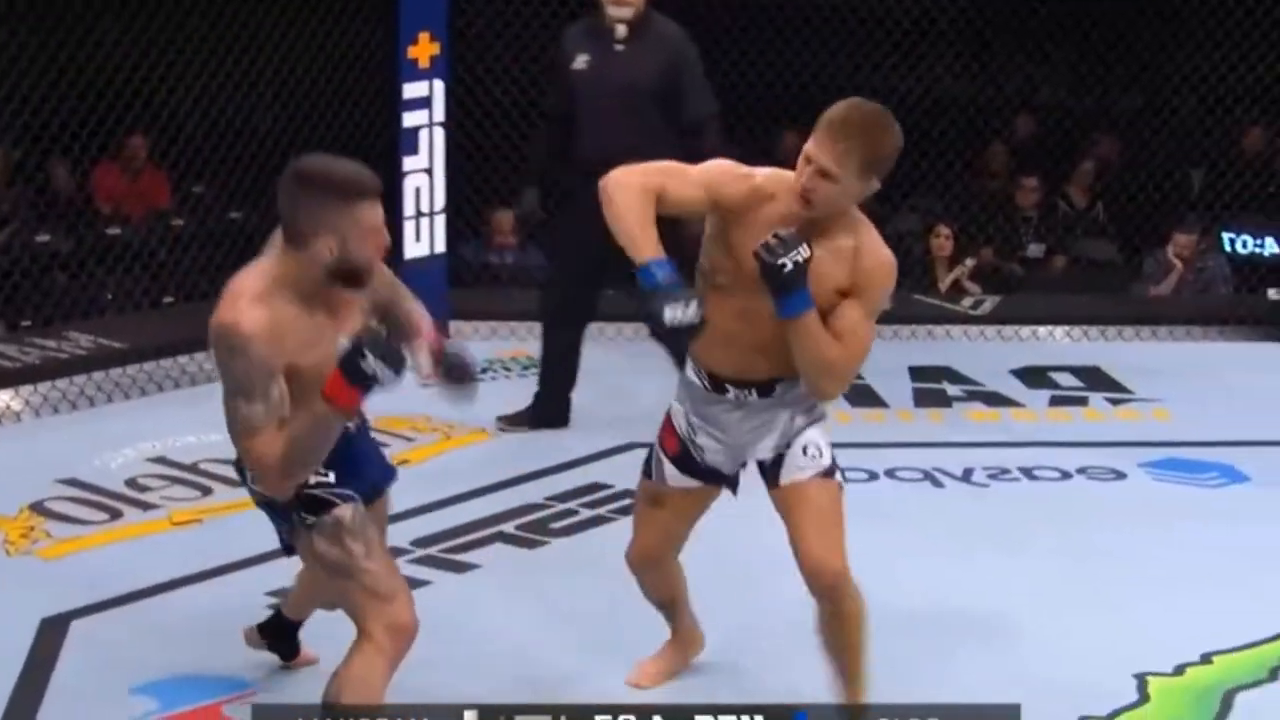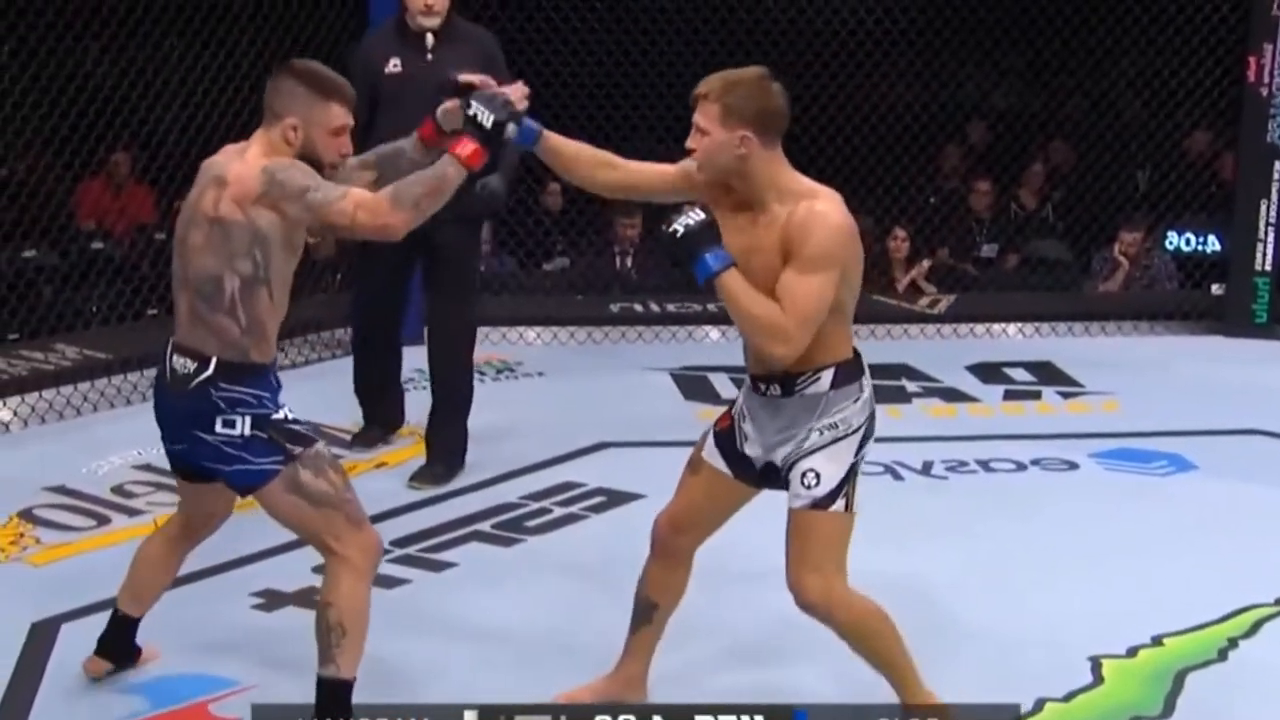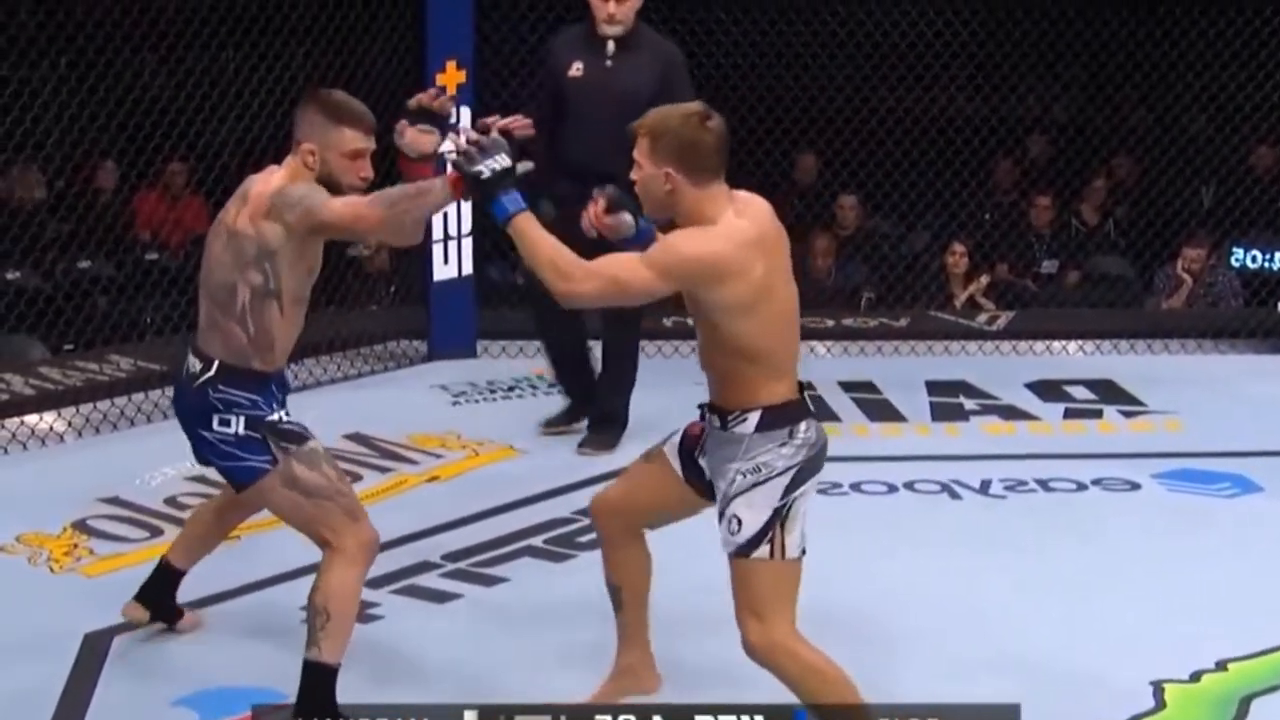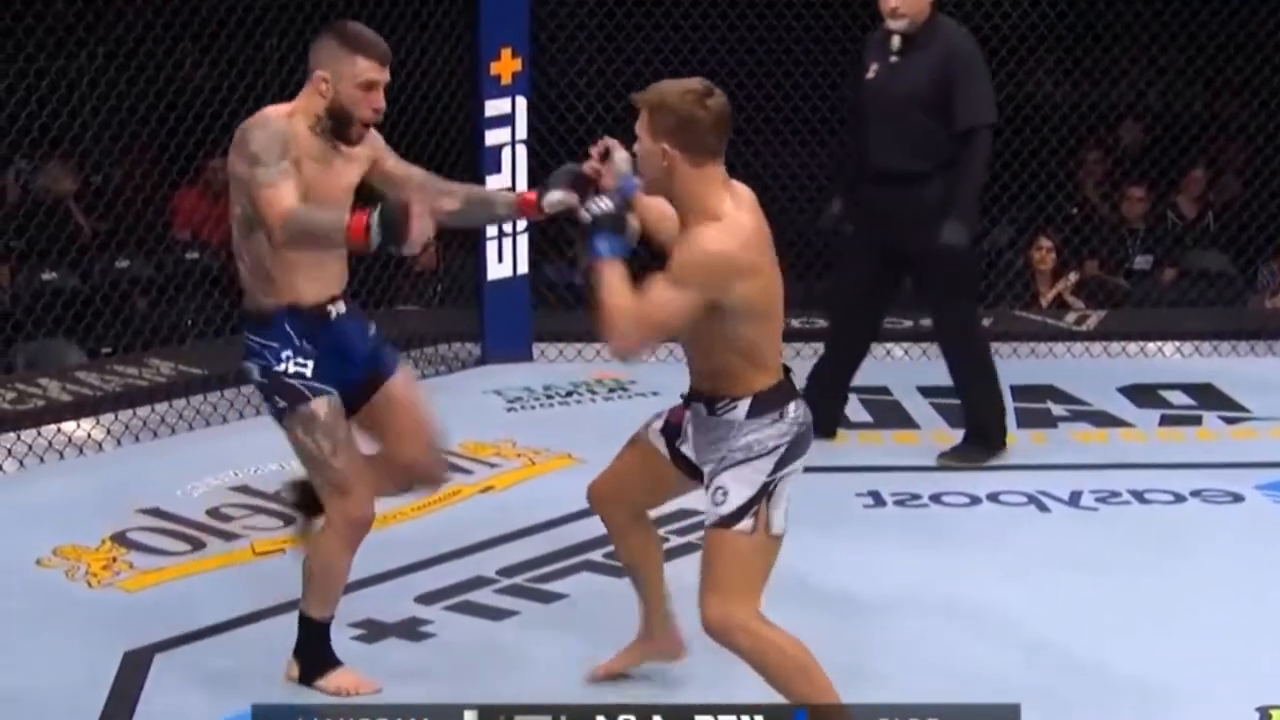
dt=1s
person 1, frame 1
left shoulder: (326, 255)
right shoulder: (246, 325)
left elbow: (396, 299)
right elbow: (278, 472)
left wrist: (428, 342)
right wrist: (345, 386)
left hip: (345, 438)
right hip: (300, 473)
left knee: (356, 558)
right knee: (391, 624)
left ankle: (279, 629)
person 1, frame 2
left shoulder: (230, 163)
right shoulder: (271, 179)
left elbow: (366, 179)
right elbow: (387, 217)
left wrist: (436, 131)
right wrist: (473, 145)
left hip: (186, 385)
right hip: (234, 398)
left knee: (194, 522)
right knee: (354, 548)
left ankle: (112, 646)
person 1, frame 3
left shoulder: (294, 190)
right shoulder: (285, 196)
left elbow: (400, 225)
right elbow: (371, 218)
left wrist: (423, 152)
right wrist: (465, 172)
left hip: (214, 387)
right hip: (235, 402)
left knee: (244, 498)
right knee: (353, 541)
left ankle: (152, 598)
person 1, frame 4
left shoulder: (363, 143)
right shoulder: (268, 130)
left elbow: (438, 197)
right elbow: (280, 221)
left wrist: (531, 200)
right wrist: (368, 227)
left hip: (342, 323)
right hip: (285, 340)
left knee: (424, 466)
right knee: (353, 509)
left ankle: (315, 492)
right ankle: (312, 658)
person 2, frame 1
left shoulder: (871, 260)
right shoulder: (739, 188)
left elbow: (834, 378)
right elbow: (622, 183)
left wrist: (797, 296)
right wrist: (659, 279)
left hip: (787, 413)
right hip: (704, 401)
left knee: (826, 572)
right knee: (647, 556)
left ankle: (856, 704)
right ankle: (685, 636)
person 2, frame 2
left shoulder: (820, 220)
right shoulder: (716, 183)
left elbow: (783, 340)
right elbow: (621, 177)
left wrist: (712, 259)
right wrist: (525, 133)
left hip: (826, 408)
right hip: (759, 402)
left knee: (816, 587)
right knee: (672, 533)
left ankle: (919, 699)
right ankle: (627, 679)
person 2, frame 3
left shoulder: (711, 250)
right shoulder: (750, 209)
left elbow: (575, 284)
left wrist: (505, 196)
right wrist: (632, 233)
left hip: (771, 444)
right hip: (729, 429)
left knee: (767, 636)
right knee: (615, 510)
right ankle: (634, 667)
person 2, frame 4
left shoulder: (718, 244)
right shoulder: (726, 195)
left elbow: (624, 337)
left wrist: (605, 244)
right wrist: (624, 187)
left hip: (758, 427)
right hip: (709, 409)
left knee: (729, 614)
right knee: (612, 497)
right ankle: (656, 632)
person 3, frame 1
left shoulder: (670, 43)
right shoulder: (577, 41)
left elbow: (700, 126)
right elbow: (555, 119)
right wrist: (535, 182)
right hip: (587, 192)
right knee: (561, 300)
right ankle: (551, 404)
person 3, frame 2
left shoulder: (479, 46)
right shoulder: (377, 47)
right elbow: (353, 127)
left wrist: (500, 174)
left hip: (456, 204)
left knee: (452, 327)
right knee: (374, 317)
left ankle: (447, 449)
right ankle: (382, 415)
person 3, frame 3
left shoulder: (662, 56)
right shoulder: (563, 49)
right elbow: (543, 127)
right wrist: (547, 194)
right hip: (570, 199)
left knee: (621, 313)
right knee: (547, 303)
left ankle: (608, 417)
right ankle: (585, 397)
person 3, frame 4
left shoulder: (955, 48)
right shoulder: (878, 46)
left elbow: (977, 139)
left wrist: (960, 215)
right wrist: (845, 192)
left hip: (934, 206)
right hip: (878, 202)
left knee: (955, 321)
right knee: (851, 308)
left ankle: (987, 432)
right ankle: (821, 414)
